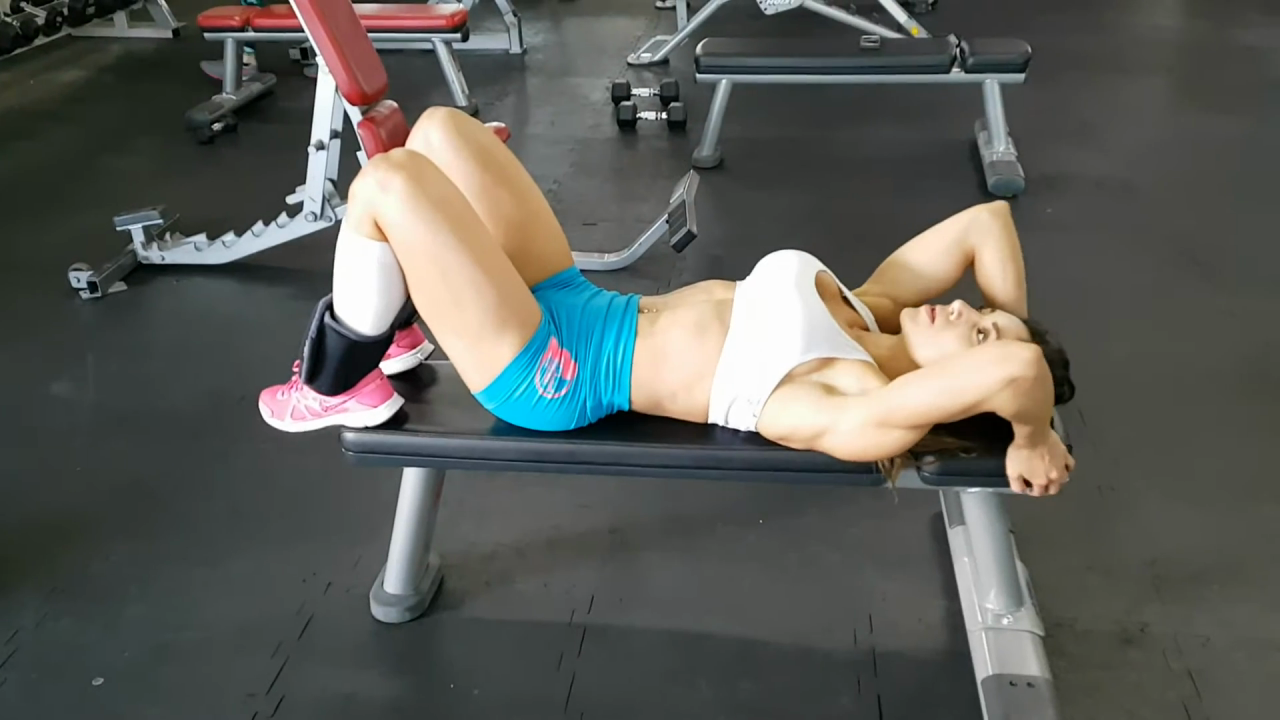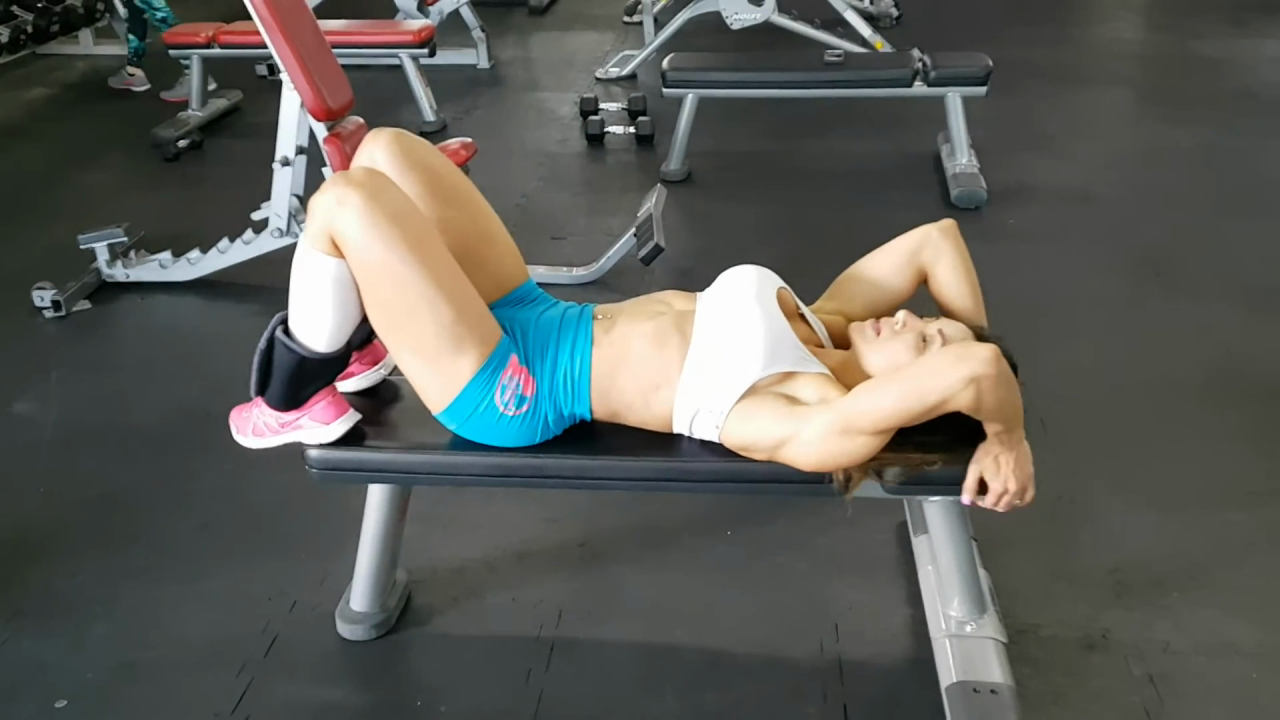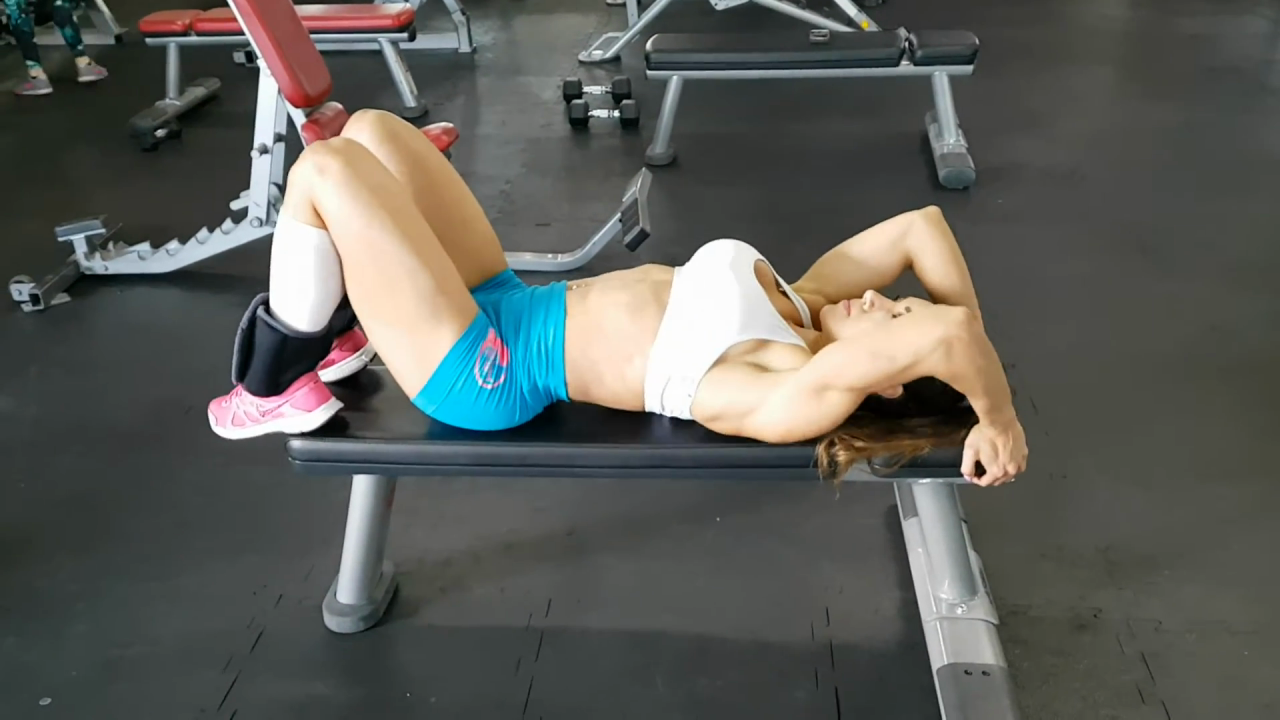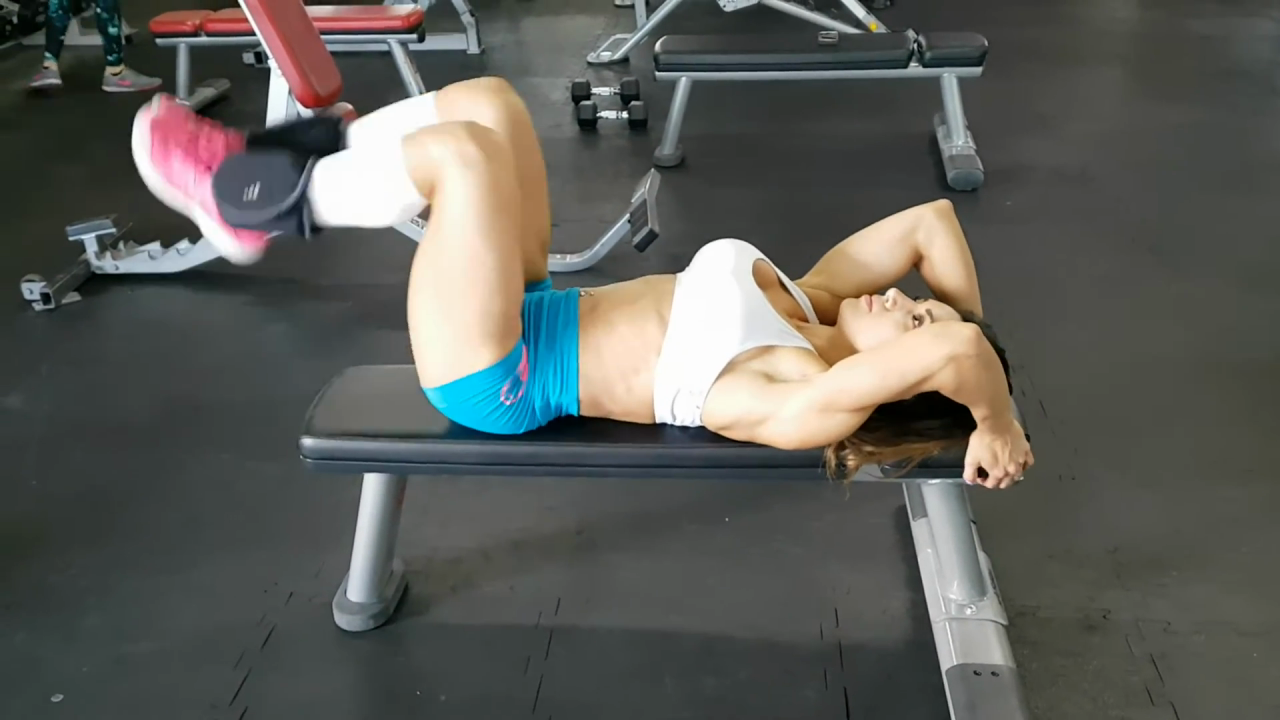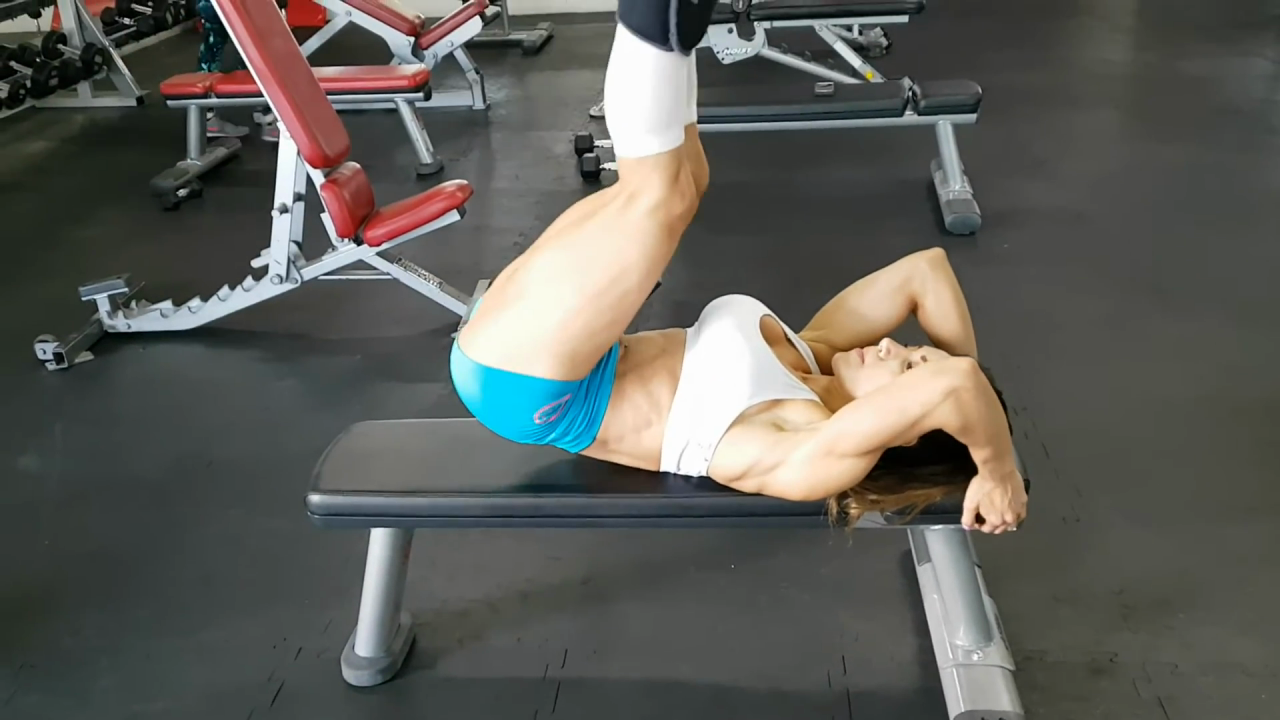
dt=1s
person 1, frame 1
left shoulder: (877, 411)
right shoulder: (874, 315)
left elbow: (1021, 365)
right elbow: (988, 219)
left wrist: (1032, 437)
right wrist: (1015, 333)
left hip: (548, 378)
right hip: (575, 312)
left knee: (386, 181)
right knee: (438, 127)
left ankle: (343, 386)
right ankle: (390, 330)
person 1, frame 2
left shoulder: (830, 423)
right shoulder: (824, 330)
left elbow: (976, 369)
right elbow: (935, 237)
left wrist: (1004, 437)
right wrist: (981, 344)
left hip: (507, 392)
right hip: (534, 325)
left knee: (344, 199)
right knee: (383, 149)
left ankle: (299, 401)
right ankle: (351, 345)
person 1, frame 3
left shoulder: (803, 397)
right shoulder: (804, 310)
left elbow: (948, 337)
right elbow: (922, 225)
left wrist: (996, 417)
right wrist: (978, 336)
left hip: (481, 374)
right hip: (507, 311)
left knee: (323, 169)
right knee: (367, 131)
left ankle: (278, 386)
right ankle: (333, 330)
person 1, frame 4
left shoulder: (824, 405)
right shoulder: (811, 314)
left elbow: (958, 362)
right elbow: (933, 222)
left wrist: (994, 421)
right wrist: (974, 338)
left hip: (491, 389)
right hip: (531, 330)
left knee: (461, 152)
right knee: (490, 104)
left ankle: (246, 195)
right ankle: (263, 165)
person 1, frame 5
left shoulder: (823, 457)
right shoulder: (814, 358)
right elbow: (925, 270)
left wrist: (997, 471)
right wrist: (972, 380)
left knee: (664, 189)
